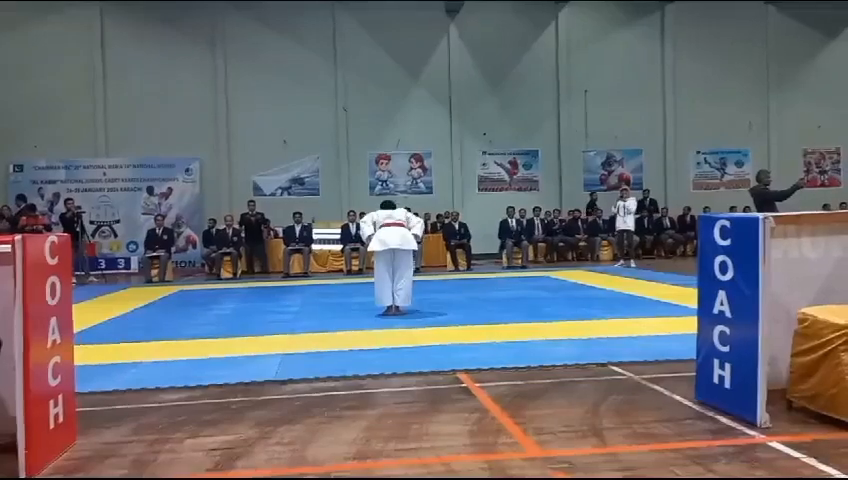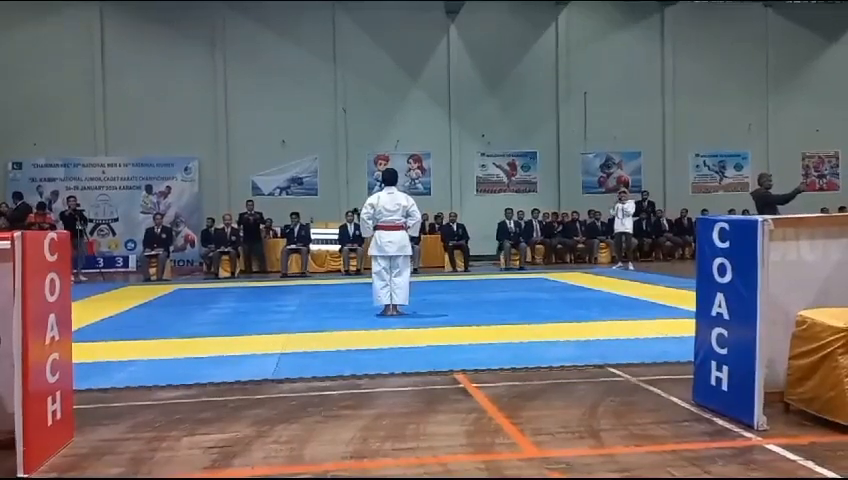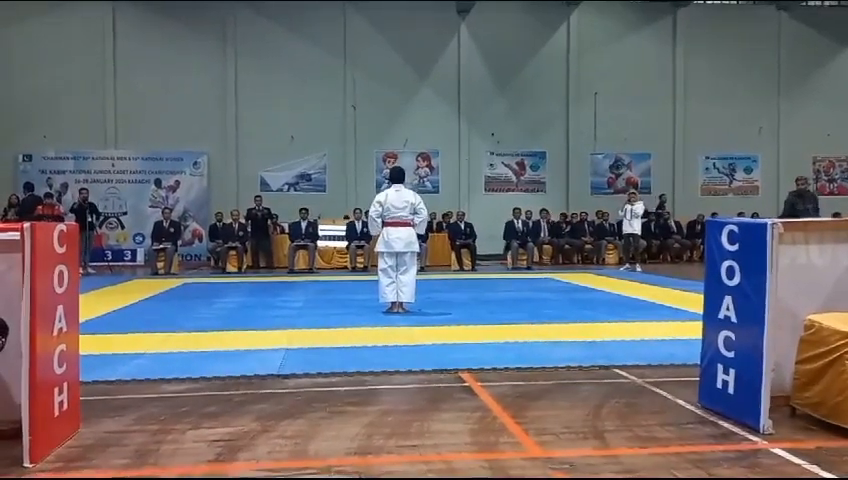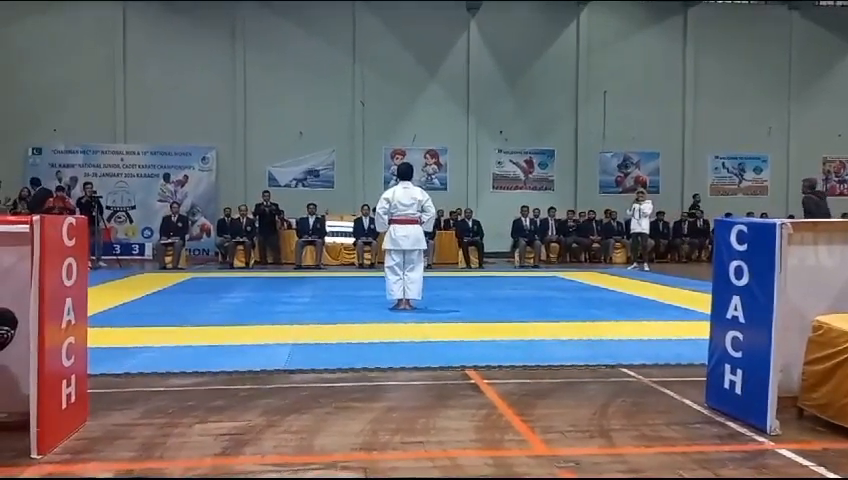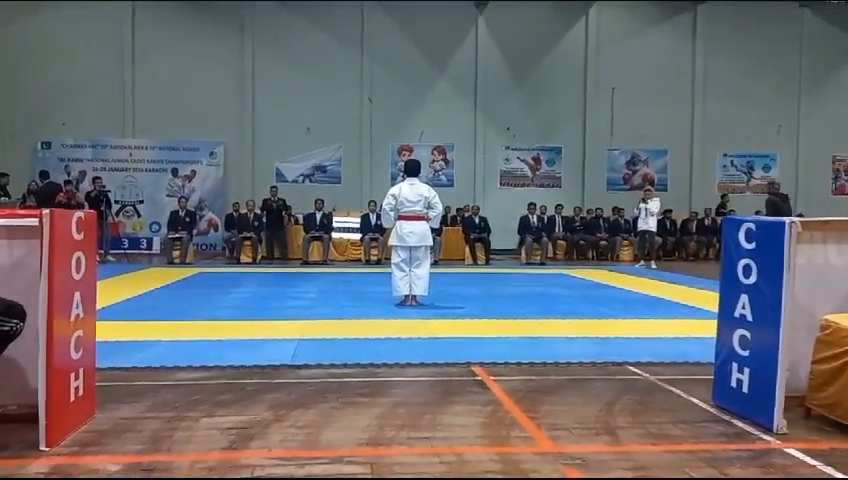
dt=1s
person 1, frame 1
left shoulder: (375, 214)
right shoulder: (403, 212)
left elbow: (365, 222)
right elbow: (418, 222)
left wrist: (369, 238)
right wrist: (414, 237)
left hip: (383, 238)
right hip: (402, 237)
left knee: (383, 275)
right knee: (403, 274)
left ankle: (389, 307)
right ankle: (398, 307)
person 1, frame 2
left shoulder: (374, 198)
right shoulder: (405, 198)
left elbow: (365, 217)
right elbow: (416, 217)
left wrist: (370, 234)
right wrist: (408, 232)
left hip: (381, 238)
right hip: (400, 238)
left knee: (381, 274)
right knee: (400, 273)
left ankle: (387, 307)
right ankle: (396, 307)
person 1, frame 3
left shoulder: (382, 195)
right shoulder: (413, 195)
left elbow: (373, 215)
right elbow: (423, 214)
left wrist: (378, 232)
right wrist: (415, 231)
left hip: (388, 235)
right hip: (407, 235)
left knee: (387, 271)
right knee: (406, 271)
left ankle: (392, 304)
right ankle: (402, 304)
person 1, frame 4
left shoulder: (390, 193)
right shoulder: (420, 192)
left elbow: (380, 212)
right elbow: (430, 212)
left wrist: (385, 229)
right wrist: (422, 226)
left hip: (395, 233)
right hip: (414, 233)
left knee: (394, 269)
right knee: (413, 269)
left ankle: (399, 301)
right ankle: (408, 301)
person 1, frame 5
left shoulder: (396, 189)
right shoulder: (427, 189)
left elbow: (387, 208)
right elbow: (437, 209)
left wrist: (391, 225)
right wrist: (429, 224)
left hip: (402, 229)
right hip: (421, 229)
left knee: (401, 265)
right knee: (420, 265)
left ankle: (405, 297)
right ankle: (415, 297)
